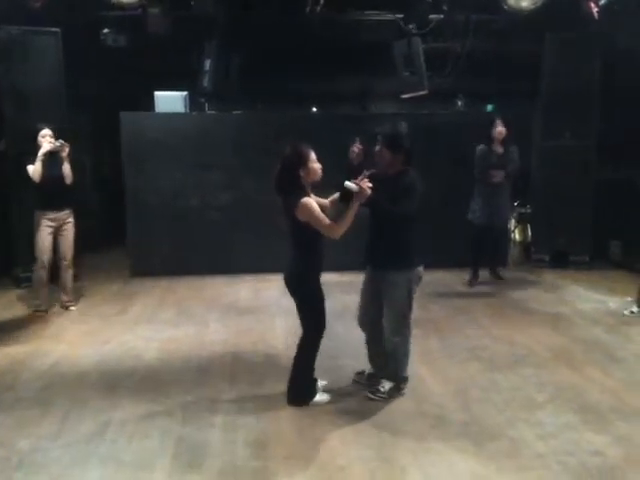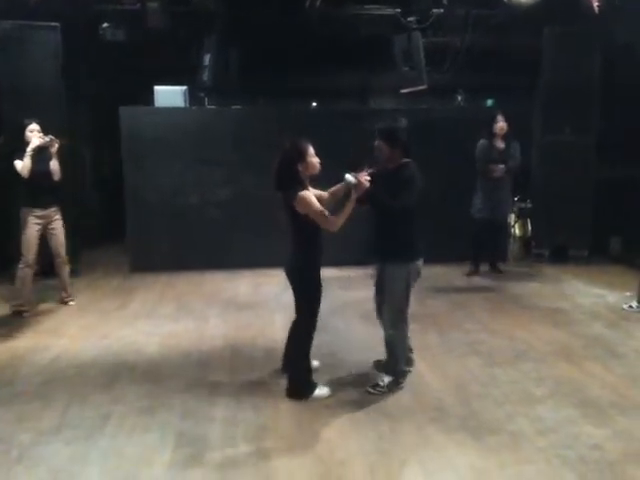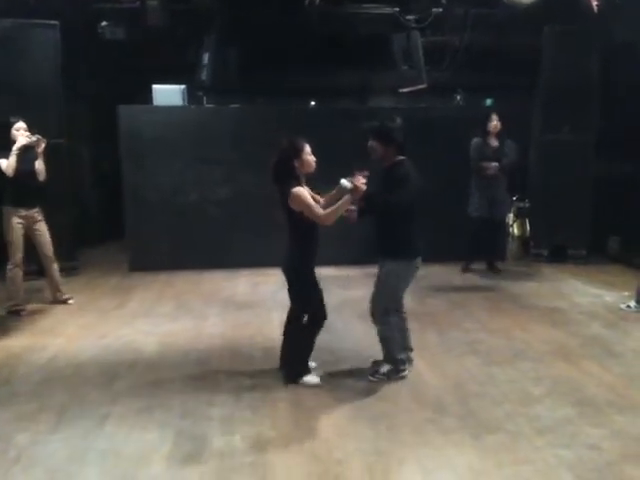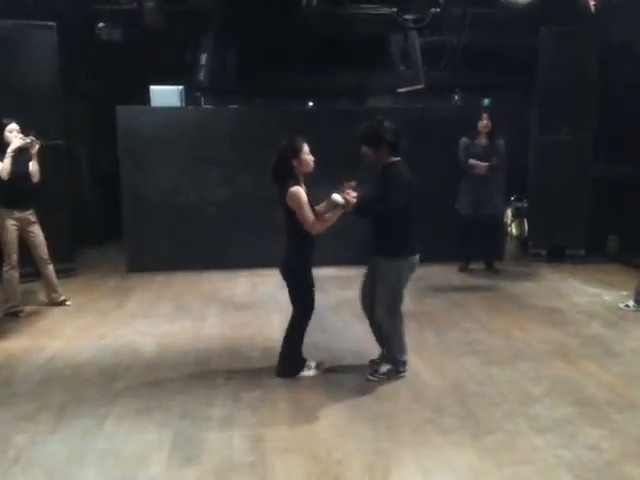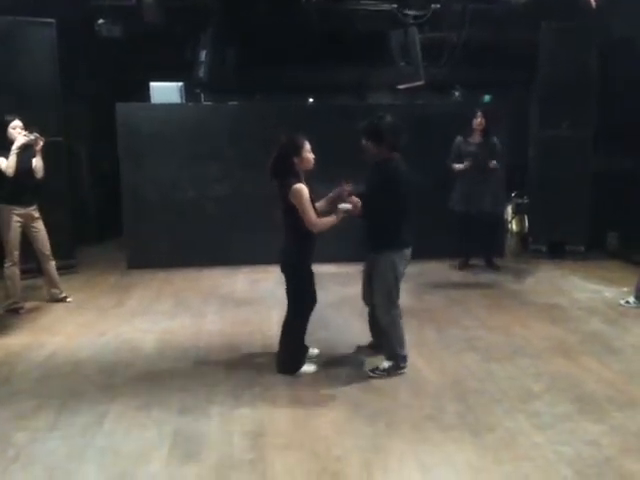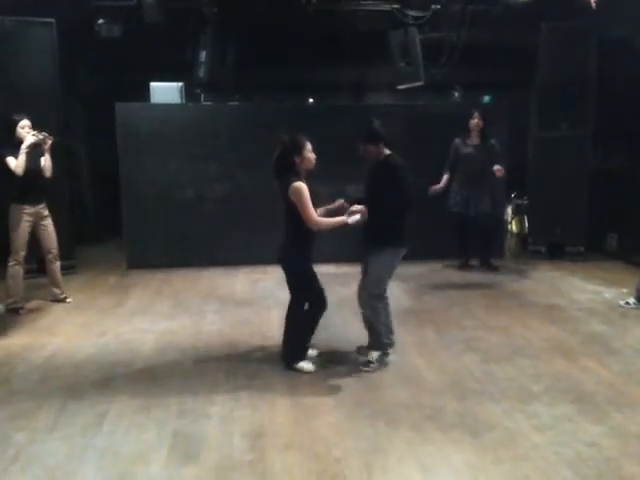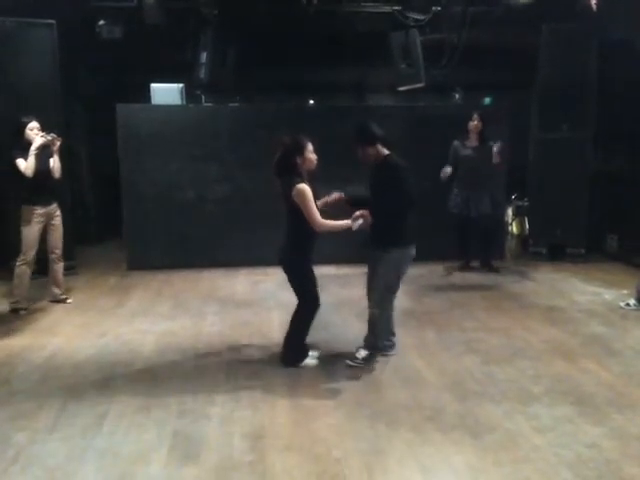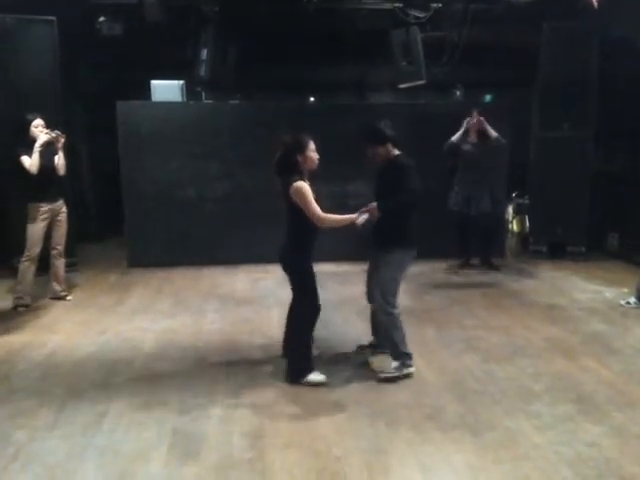
dt=0.3s
person 1, frame 1
left shoulder: (410, 182)
right shoulder: (378, 177)
left elbow: (399, 216)
right elbow: (347, 197)
left wrist: (370, 198)
right wrist: (355, 167)
left hip: (402, 267)
right hip: (377, 263)
left knee: (395, 326)
right knee: (368, 320)
left ankle: (396, 380)
right ankle: (379, 369)
person 1, frame 2
left shoulder: (410, 176)
right shoulder: (382, 173)
left elbow: (398, 209)
right elbow: (365, 198)
left wrist: (369, 191)
left hip: (404, 258)
right hip: (386, 255)
left knee: (394, 317)
right knee: (385, 313)
left ankle: (397, 374)
right ankle: (401, 359)
person 1, frame 3
left shoulder: (405, 174)
right shoulder: (390, 171)
left elbow: (395, 208)
left wrist: (366, 193)
right wrist: (360, 210)
left hip: (402, 255)
right hip: (392, 252)
left knee: (381, 309)
right knee: (392, 307)
left ankle: (397, 364)
right ankle: (402, 355)
person 1, frame 4
left shoulder: (398, 176)
right shoulder: (388, 172)
left elbow: (387, 210)
left wrist: (357, 205)
right wrist: (358, 201)
left hip: (398, 255)
right hip: (384, 252)
left knee: (387, 310)
right knee: (369, 301)
left ankle: (397, 364)
right ankle: (390, 353)
person 1, frame 5
left shoulder: (396, 171)
right shoulder: (379, 166)
left elbow: (395, 210)
left wrist: (363, 208)
right wrist: (357, 200)
left hip: (393, 248)
right hip: (377, 244)
left knee: (387, 304)
right knee: (371, 298)
left ankle: (397, 359)
right ankle: (380, 342)
person 1, frame 6
left shoulder: (395, 168)
right shoulder: (377, 167)
left elbow: (404, 204)
left wrist: (369, 212)
right wrist: (360, 206)
left hip: (389, 244)
right hip: (376, 241)
left knee: (369, 294)
right knee: (375, 293)
left ankle: (381, 348)
right ankle: (381, 341)
person 1, frame 7
left shoulder: (397, 168)
right shoulder: (379, 168)
left elbow: (406, 203)
left wrist: (373, 215)
right wrist: (349, 200)
left hip: (398, 245)
right hip: (382, 243)
left knee: (379, 298)
right knee: (379, 296)
left ankle: (373, 348)
right ankle: (385, 342)
person 1, frame 8
left shoulder: (404, 167)
right shoulder: (386, 168)
left elbow: (411, 199)
left wrist: (381, 207)
right wrist: (374, 210)
left hip: (399, 246)
right hip: (383, 242)
left knee: (384, 301)
right knee: (375, 295)
left ankle: (403, 360)
right ankle: (381, 342)
person 2, frame 1
left shoulder: (302, 196)
right shoulder: (303, 203)
left elbow: (327, 205)
right elbow: (334, 231)
right wrist: (357, 201)
left hip: (302, 273)
right hip: (304, 276)
left knee: (314, 326)
right knee: (313, 330)
left ankle: (304, 380)
right ankle: (301, 392)
person 2, frame 2
left shoulder: (301, 190)
right shoulder: (301, 196)
left elbow: (326, 197)
right elbow: (332, 224)
left wrist: (350, 183)
right wrist: (355, 194)
left hip: (302, 264)
right hip: (305, 267)
left knee: (305, 317)
right knee: (307, 321)
left ankle: (293, 362)
right ankle: (300, 386)
person 2, frame 3
left shoulder: (298, 188)
right shoulder: (296, 192)
left elbow: (321, 203)
right elbow: (324, 217)
left wrist: (346, 187)
right wrist: (352, 194)
left hip: (298, 261)
right hip: (299, 264)
left knee: (299, 310)
right knee: (318, 314)
left ankle: (290, 361)
right ankle: (296, 369)
person 2, frame 4
left shoulder: (296, 187)
right shoulder: (294, 191)
left elbow: (314, 213)
right elbow: (314, 226)
left wrist: (336, 200)
right wrist: (342, 208)
left hip: (298, 260)
right hip: (296, 262)
left knee: (303, 309)
right knee: (303, 311)
left ankle: (293, 359)
right ankle: (290, 366)
person 2, frame 5
left shoulder: (292, 184)
right shoulder: (297, 188)
left elbow: (313, 210)
right elbow: (314, 224)
left wrist: (335, 196)
right wrist: (341, 213)
left hip: (296, 254)
right hip: (297, 257)
left knee: (305, 302)
right knee: (301, 307)
left ankle: (297, 349)
right ankle: (290, 362)
person 2, frame 6
left shoulder: (293, 183)
right shoulder: (297, 186)
right elbow: (314, 223)
left wrist: (331, 208)
right wrist: (345, 219)
left hip: (294, 252)
right hip: (296, 255)
left knee: (300, 300)
right knee: (318, 302)
left ankle: (295, 348)
right ankle: (294, 355)
person 2, frame 7
left shoulder: (294, 184)
right shoulder: (300, 188)
right elbow: (318, 224)
left wrist: (327, 200)
right wrist: (349, 223)
left hip: (295, 253)
right hip: (296, 256)
left knee: (307, 301)
right knee: (310, 303)
left ankle: (296, 349)
right ankle: (294, 354)
person 2, frame 8
left shoulder: (298, 181)
right shoulder: (298, 185)
right elbow: (320, 219)
right wrist: (355, 217)
left hip: (296, 252)
right hip: (297, 255)
left knee: (301, 301)
right knee: (310, 307)
left ankle: (293, 347)
right ankle: (300, 369)
person 3, frame 1
left shoulder: (59, 159)
right shoulder: (33, 161)
left elbow: (69, 180)
right elbow: (36, 178)
left wrist: (65, 158)
right wrist: (41, 154)
left hip: (66, 214)
right hip: (44, 216)
left knee: (66, 259)
right knee: (42, 261)
left ankle: (67, 299)
right ankle: (40, 304)
person 3, frame 2
left shoulder: (46, 154)
right shoulder: (20, 156)
left elbow: (57, 177)
right elbow: (24, 173)
left wrist: (53, 154)
right wrist: (30, 150)
left hip: (53, 212)
right hip: (31, 213)
left knee: (61, 255)
right knee: (28, 259)
left ankle: (66, 295)
right ankle: (21, 304)
person 3, frame 3
left shoulder: (31, 153)
left elbow: (41, 177)
left wrist: (40, 154)
left hip: (35, 211)
left knee: (49, 254)
left ankle: (59, 294)
person 3, frame 4
left shoulder: (25, 155)
left elbow: (35, 179)
left wrist: (33, 156)
left hip: (28, 213)
left knee: (43, 256)
left ankle: (55, 296)
person 3, frame 5
left shoulder: (29, 150)
left elbow: (39, 175)
left wrist: (38, 152)
left hip: (32, 209)
left knee: (45, 252)
left ankle: (56, 292)
person 3, frame 6
left shoulder: (38, 150)
right shoulder: (10, 151)
left elbow: (47, 173)
right elbow: (18, 170)
left wrist: (47, 151)
right wrist: (24, 147)
left hip: (41, 207)
right hip: (21, 209)
left knee: (52, 252)
right knee: (17, 256)
left ankle: (57, 292)
right ankle: (14, 302)
person 3, frame 7
left shoulder: (47, 151)
right shoulder: (19, 153)
left elbow: (57, 174)
right elbow: (28, 172)
left wrist: (55, 152)
right wrist: (33, 149)
left hip: (53, 207)
right hip: (32, 210)
left knee: (56, 253)
right knee: (27, 256)
left ankle: (57, 293)
right ankle: (18, 301)
person 3, frame 8
left shoulder: (51, 148)
right shoulder: (25, 150)
left elbow: (61, 171)
right elbow: (33, 169)
left wrist: (60, 149)
right wrist: (38, 146)
left hip: (58, 204)
right hip: (38, 207)
left knee: (58, 250)
right knee: (31, 253)
left ankle: (58, 290)
right ankle: (21, 298)
person 4, frame 1
left shoulder: (511, 150)
right shoulder: (482, 149)
left elbow: (513, 170)
right elbow: (480, 173)
left wrist: (498, 174)
right wrist: (496, 175)
left hip: (502, 197)
right hip: (484, 196)
left knee: (500, 234)
right knee: (479, 234)
left ankle: (494, 268)
right ankle: (474, 272)
person 4, frame 2
left shoulder: (513, 145)
right shoulder: (484, 144)
left elbow: (514, 165)
right elbow: (481, 167)
left wrist: (497, 168)
right wrist: (500, 169)
left hip: (503, 192)
right hip: (485, 191)
left knee: (500, 228)
right knee: (480, 227)
left ankle: (494, 262)
right ankle: (475, 263)
person 4, frame 3
left shoulder: (507, 144)
right shoulder: (477, 142)
left elbow: (509, 163)
right elbow: (476, 165)
left wrist: (488, 166)
right wrist: (497, 167)
left hip: (499, 191)
right hip: (481, 190)
left knee: (497, 227)
right knee: (477, 226)
left ankle: (491, 261)
right ankle: (468, 260)
person 4, frame 4
left shoulder: (498, 143)
right shoulder: (466, 142)
left elbow: (498, 164)
right elbow: (464, 164)
left wrist: (476, 164)
right wrist: (486, 166)
left hip: (492, 190)
right hip: (471, 190)
left knee: (492, 226)
right knee: (469, 226)
left ankle: (489, 261)
right ankle: (465, 260)
person 4, frame 5
left shoulder: (492, 142)
right shoulder: (460, 141)
left elbow: (498, 161)
right elbow: (452, 162)
left wrist: (495, 164)
right wrist: (460, 167)
left hip: (486, 189)
right hip: (465, 189)
left knee: (489, 223)
right knee: (465, 224)
left ankle: (488, 258)
right ankle: (465, 258)
person 4, frame 6
left shoulder: (490, 144)
right shoulder: (458, 143)
left elbow: (495, 163)
right elbow: (450, 166)
left wrist: (497, 168)
right wrist: (443, 184)
left hip: (484, 191)
right hip: (463, 190)
left knee: (487, 224)
right knee: (463, 225)
left ankle: (485, 259)
right ankle: (464, 258)
person 4, frame 7
left shoulder: (488, 146)
right shoulder: (458, 145)
left elbow: (494, 167)
right elbow: (452, 167)
left wrist: (496, 154)
right wrist: (448, 171)
left hip: (484, 192)
right hip: (463, 192)
left knee: (488, 226)
right knee: (463, 226)
left ankle: (486, 260)
right ankle: (465, 260)
person 4, frame 8
left shoulder: (487, 141)
right shoulder: (461, 141)
left elbow: (501, 143)
right elbow: (448, 148)
left wrist: (487, 127)
right wrist: (462, 129)
left hip: (484, 188)
right hip: (464, 188)
left knee: (488, 223)
right knee: (464, 224)
left ankle: (486, 258)
right ankle: (465, 257)
